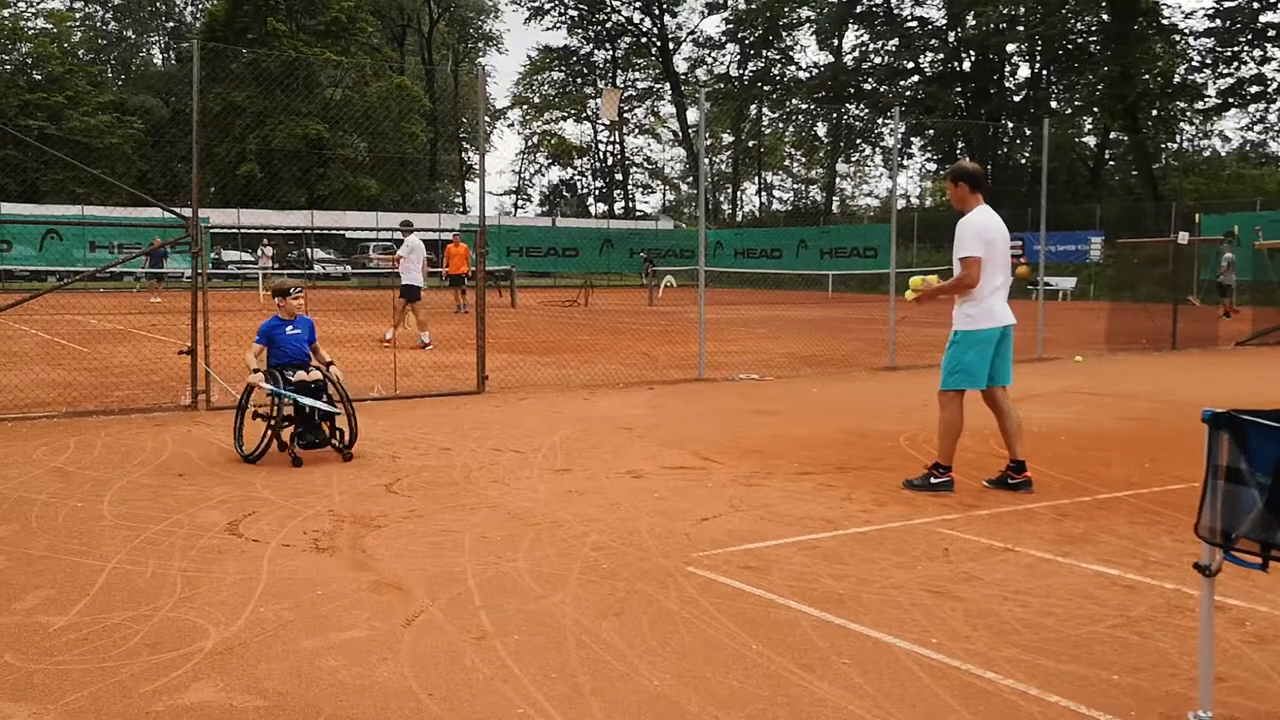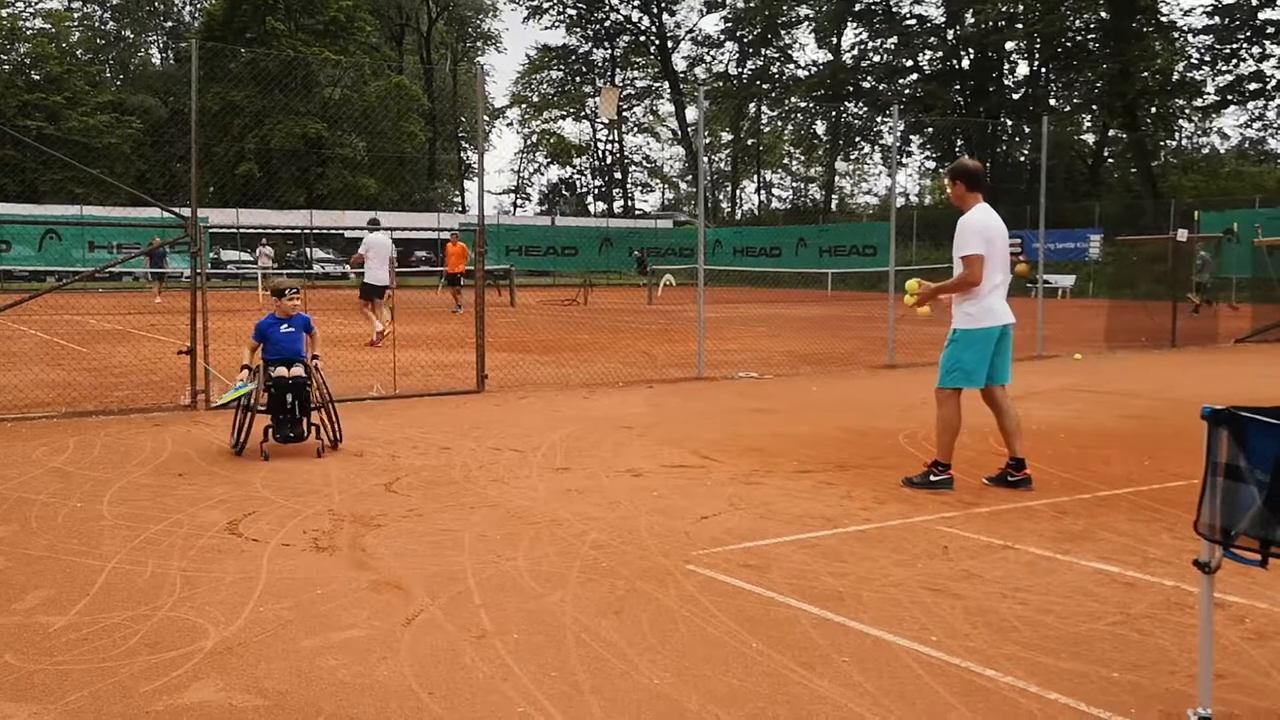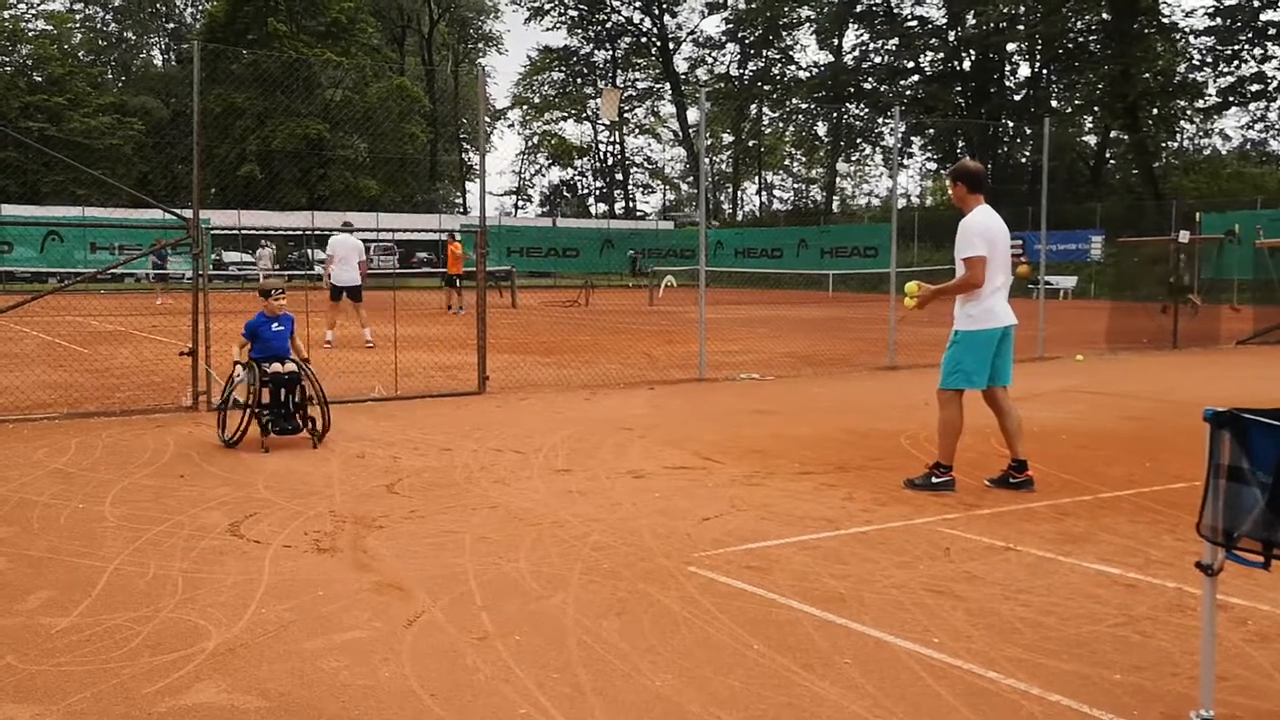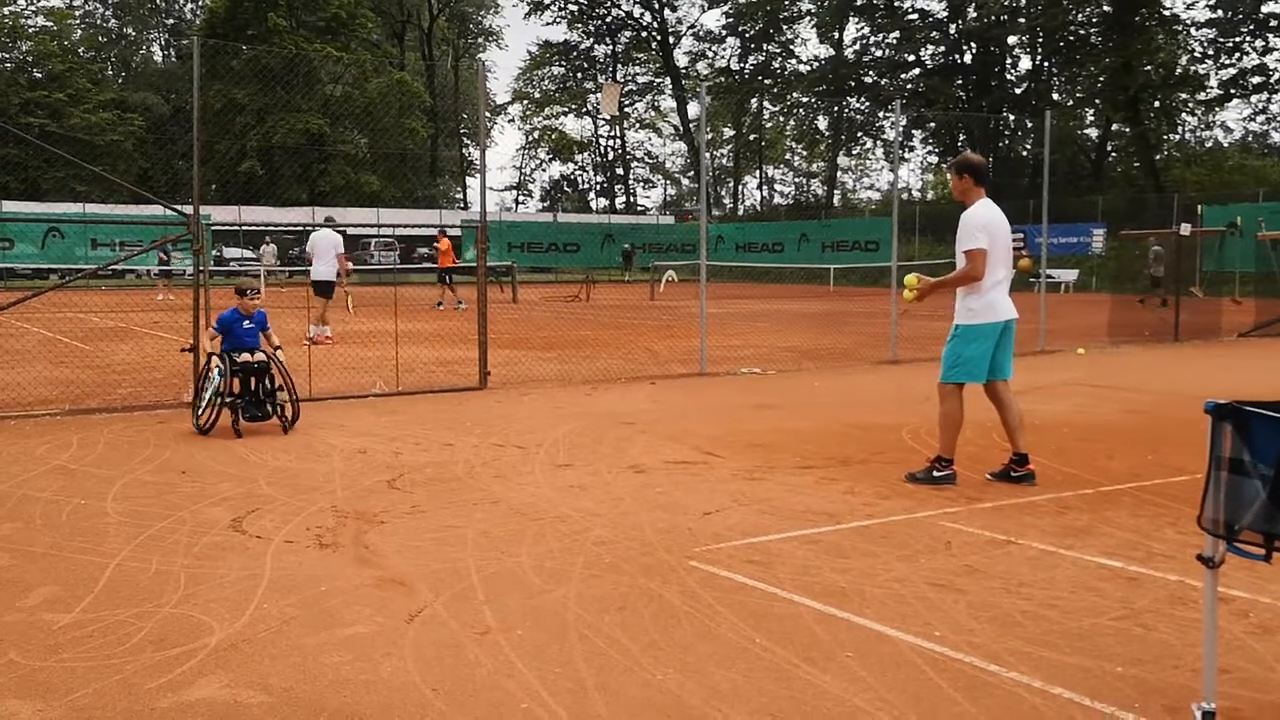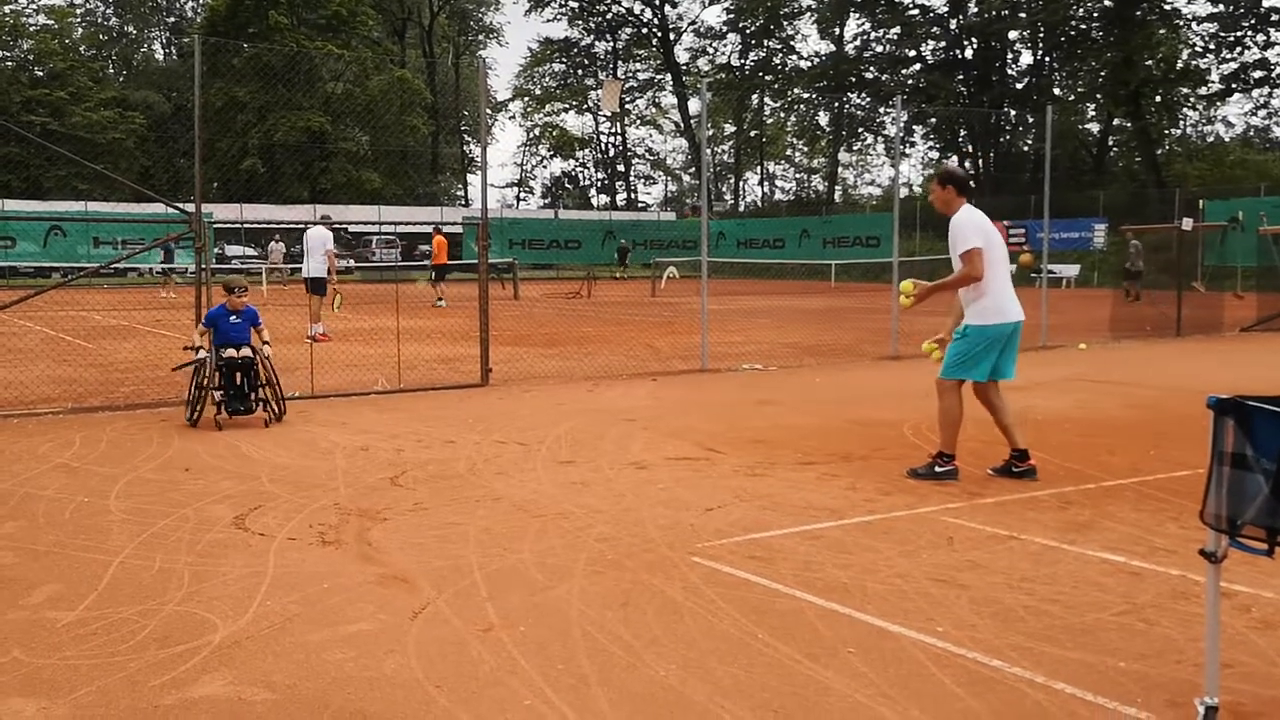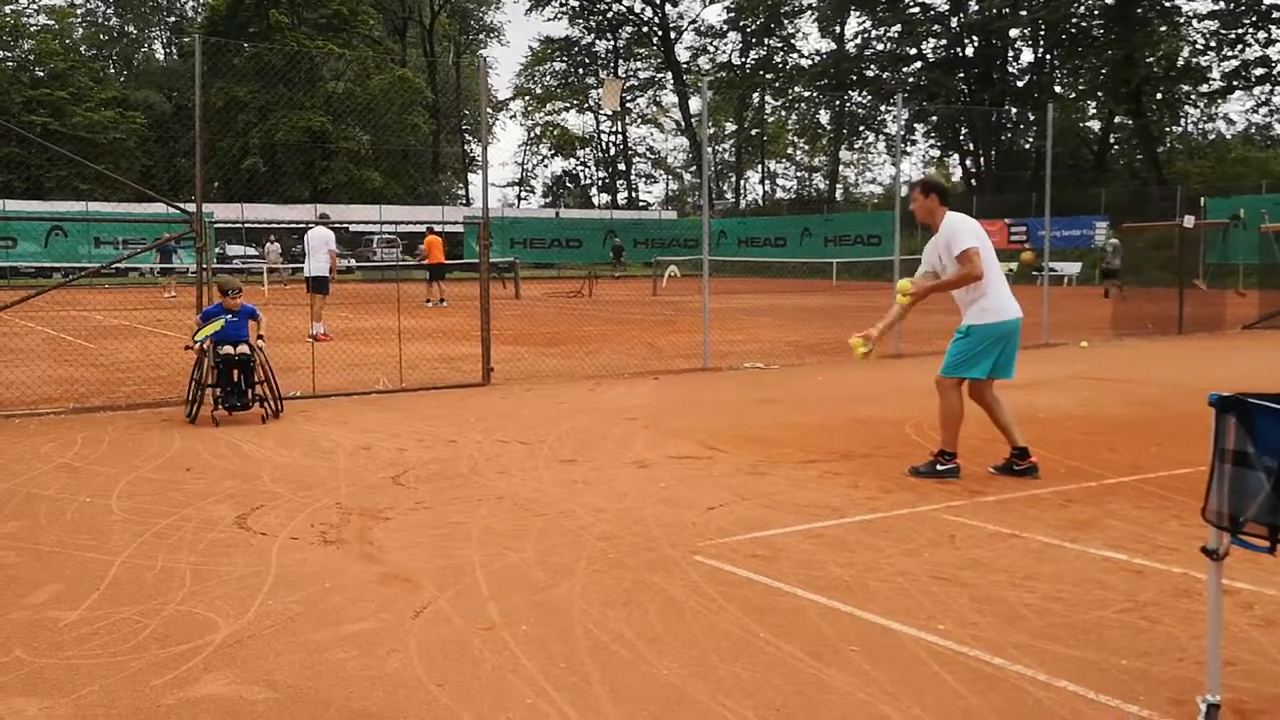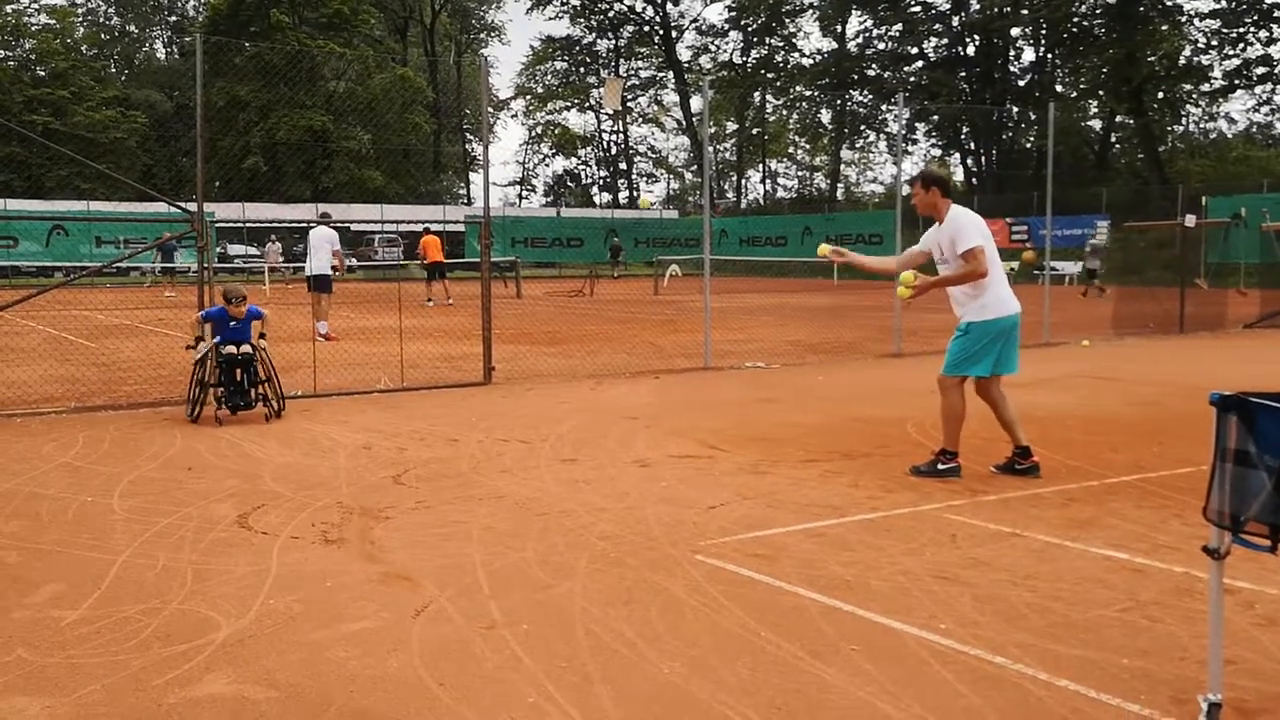
dt=0.4s
person 1, frame 1
left shoulder: (970, 223)
right shoulder: (995, 220)
left elbow: (970, 278)
left wrist: (935, 289)
right wrist: (943, 289)
left hip: (976, 323)
right hip: (999, 319)
left knee: (950, 394)
right knee: (997, 394)
left ankle: (942, 473)
right ankle: (1018, 471)
person 1, frame 2
left shoulder: (970, 221)
right shoulder: (993, 218)
left elbow: (972, 277)
left wrist: (934, 289)
right wrist: (947, 295)
left hip: (975, 322)
right hip: (998, 318)
left knee: (947, 392)
right knee: (995, 392)
left ankle: (940, 470)
right ankle: (1017, 468)
person 1, frame 3
left shoulder: (971, 223)
right shoulder: (996, 220)
left elbow: (975, 279)
left wrist: (934, 292)
left hip: (977, 323)
right hip: (1000, 320)
left knee: (949, 393)
right knee: (997, 393)
left ankle: (942, 472)
right ankle: (1019, 470)
person 1, frame 4
left shoulder: (973, 216)
right shoulder: (996, 214)
left elbow: (974, 271)
left wrist: (934, 284)
left hip: (978, 318)
right hip: (1001, 314)
left knee: (949, 388)
right knee: (998, 387)
left ankle: (943, 466)
right ankle: (1020, 463)
person 1, frame 5
left shoulder: (963, 220)
right shoulder: (973, 220)
left elbow: (974, 273)
left wrist: (931, 288)
right wrist: (949, 331)
left hip: (986, 319)
right hip: (1007, 317)
left knee: (947, 383)
right knee: (986, 389)
left ankle: (945, 462)
right ankle: (1021, 459)
person 1, frame 6
left shoulder: (958, 227)
right shoulder: (934, 246)
left elbow: (975, 271)
right elbow: (913, 293)
left wrist: (931, 287)
right wrist: (881, 328)
left hip: (990, 319)
right hip: (1003, 319)
left knee: (947, 383)
right knee: (979, 389)
left ankle: (946, 460)
right ankle: (1022, 458)
person 1, frame 7
left shoulder: (961, 221)
right shoulder: (935, 233)
left elbow: (978, 269)
right elbow: (897, 264)
left wrist: (932, 283)
right wrist: (850, 258)
left hip: (986, 316)
right hip: (1001, 314)
left knee: (949, 381)
right knee: (987, 386)
left ankle: (948, 459)
right ankle: (1023, 457)
